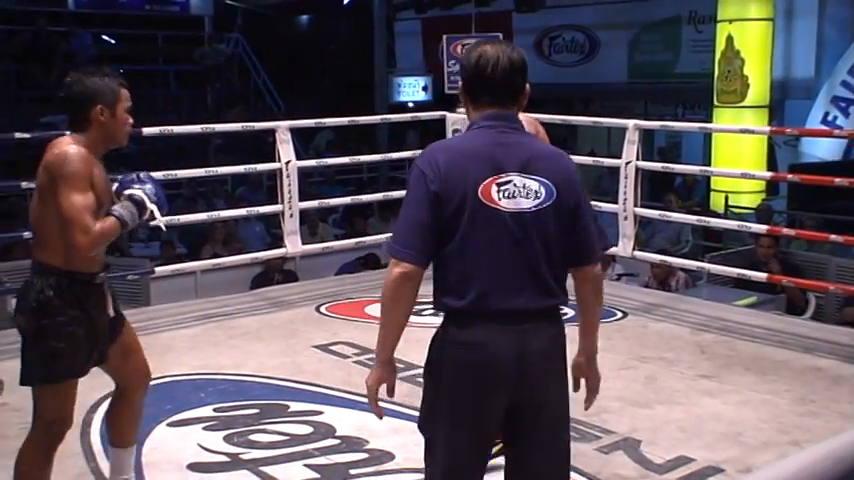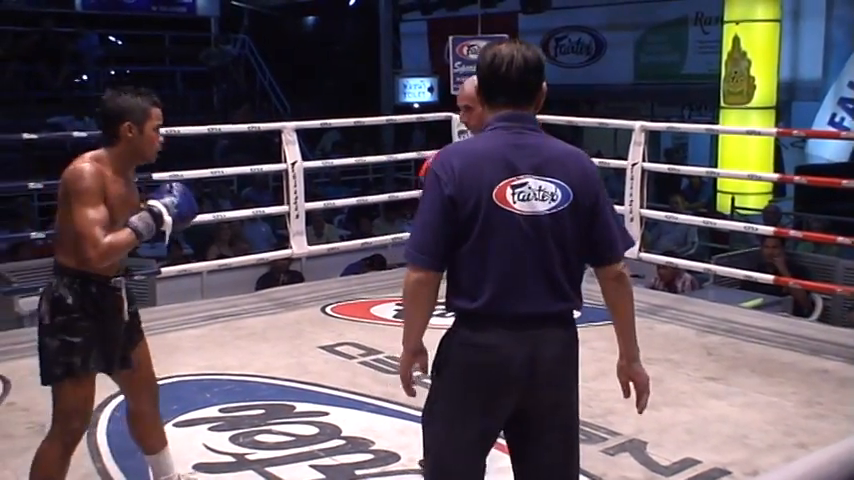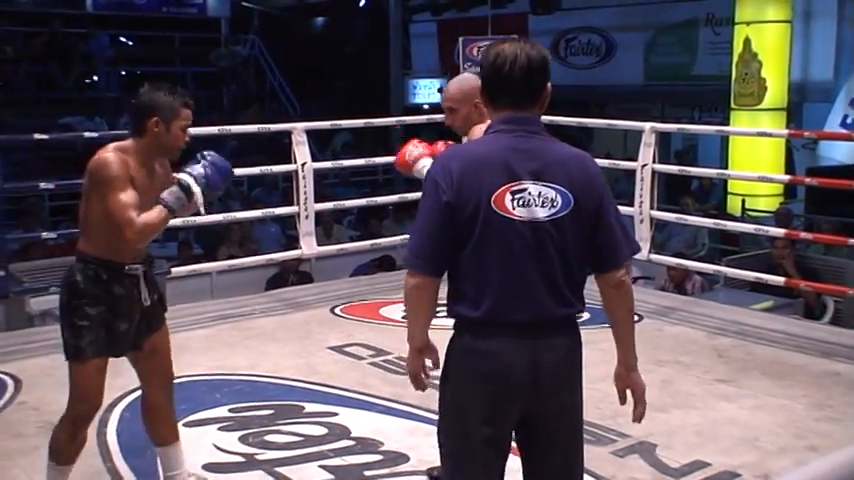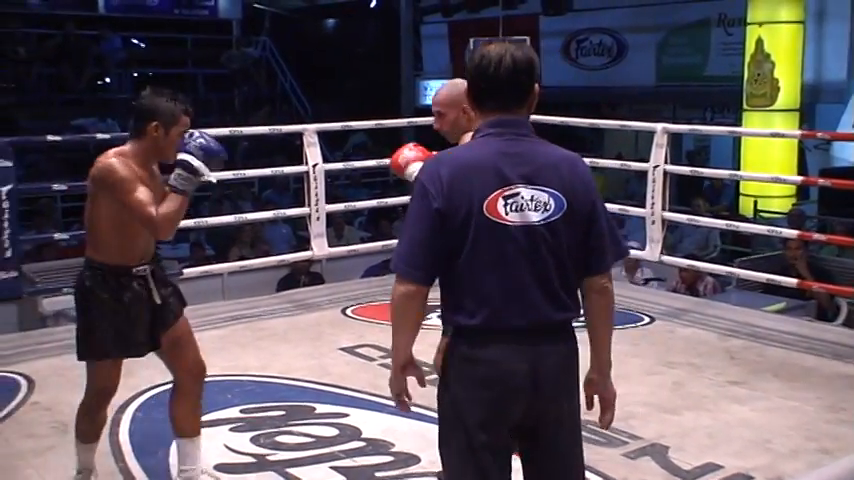
dt=0.2s
person 1, frame 1
left shoulder: (439, 161)
right shoulder: (557, 164)
left elbow: (405, 270)
right elbow: (589, 272)
left wrist: (383, 357)
right wrist: (588, 352)
left hip: (467, 344)
right hip: (542, 343)
person 1, frame 2
left shoulder: (454, 163)
right shoulder: (576, 165)
left elbow: (422, 274)
right elbow: (613, 272)
left wrist: (412, 345)
right wrist: (630, 355)
left hip: (476, 347)
right hip: (553, 347)
person 1, frame 3
left shoulder: (454, 166)
right shoulder: (581, 168)
left elbow: (421, 278)
right elbow: (615, 279)
left wrist: (417, 342)
right wrist: (628, 363)
left hip: (481, 353)
right hip: (558, 353)
person 1, frame 4
left shoulder: (444, 172)
right shoulder: (572, 171)
left elbow: (410, 286)
right elbow: (599, 285)
left wrist: (401, 357)
right wrist: (601, 367)
left hip: (478, 361)
right hip: (554, 358)
person 2, frame 1
left shoulder: (82, 157)
right shoulder: (69, 157)
right elbow: (84, 242)
left wrist: (118, 198)
right wrist: (131, 208)
left hip: (86, 292)
right hip: (57, 299)
left knee: (135, 380)
right knee: (53, 422)
person 2, frame 2
left shoulder: (124, 172)
right shoulder: (86, 173)
right elbow: (94, 253)
left wrist: (159, 213)
right wrist: (150, 219)
left hip: (110, 296)
right hip: (75, 302)
left knee: (145, 396)
right knee: (71, 424)
person 2, frame 3
left shoulder: (158, 165)
right shoulder: (110, 162)
left elbow: (160, 215)
right elbow: (133, 233)
left wrist: (195, 186)
right wrist: (182, 191)
left hip: (136, 282)
right hip: (95, 287)
left knee: (160, 386)
right knee: (85, 404)
person 2, frame 4
left shoulder: (148, 165)
right shoulder: (113, 167)
left elbow: (170, 213)
right elbow: (161, 226)
left wrist: (194, 168)
right wrist: (188, 169)
left hip: (149, 279)
right hip: (106, 288)
left knee: (191, 372)
right knee: (101, 394)
